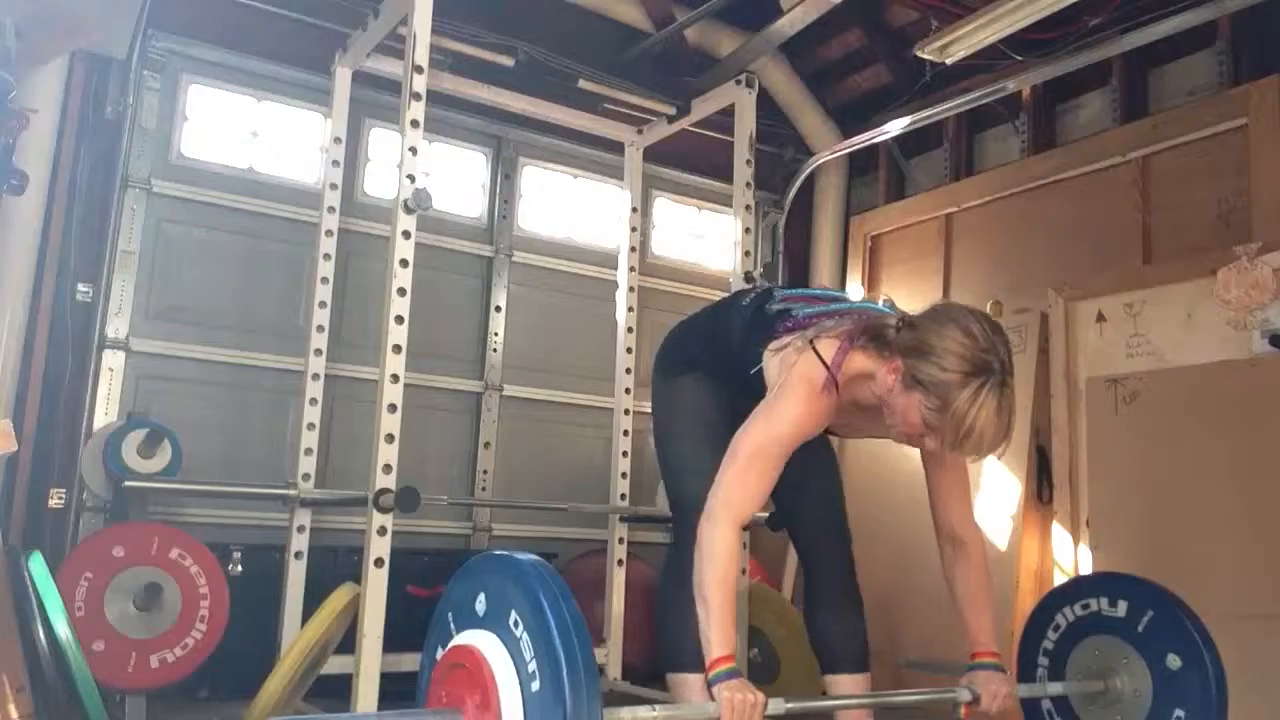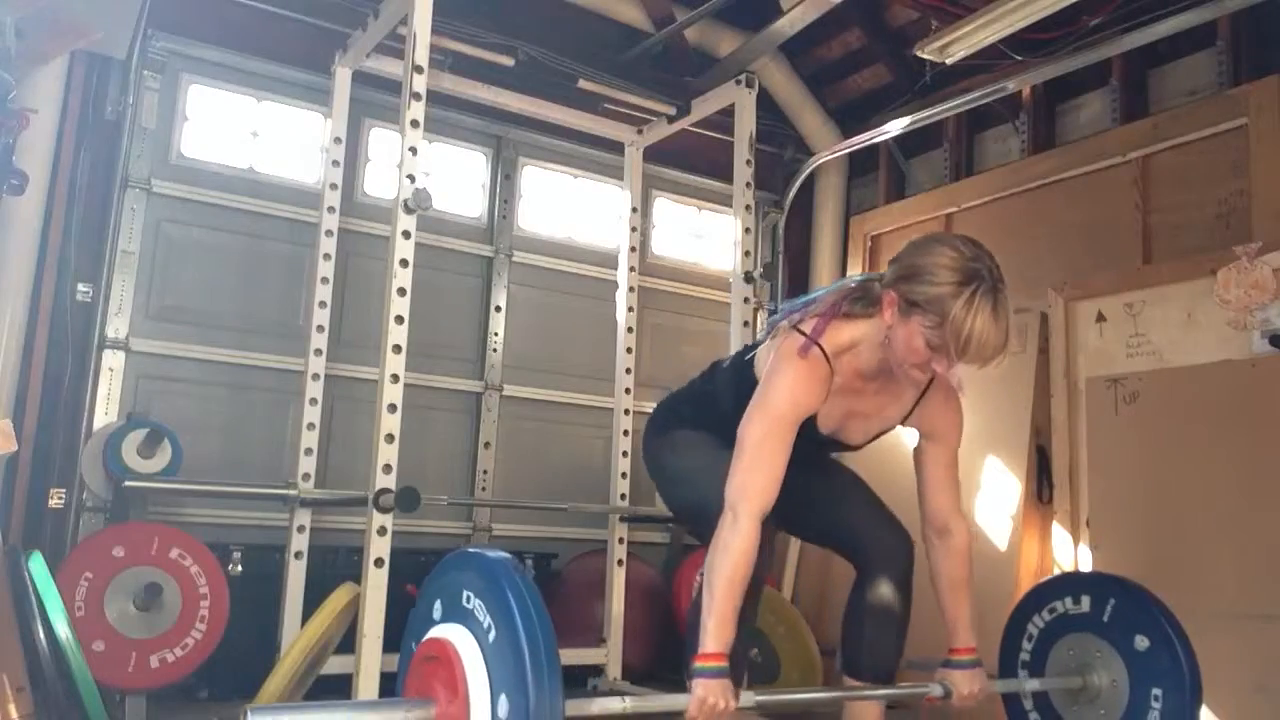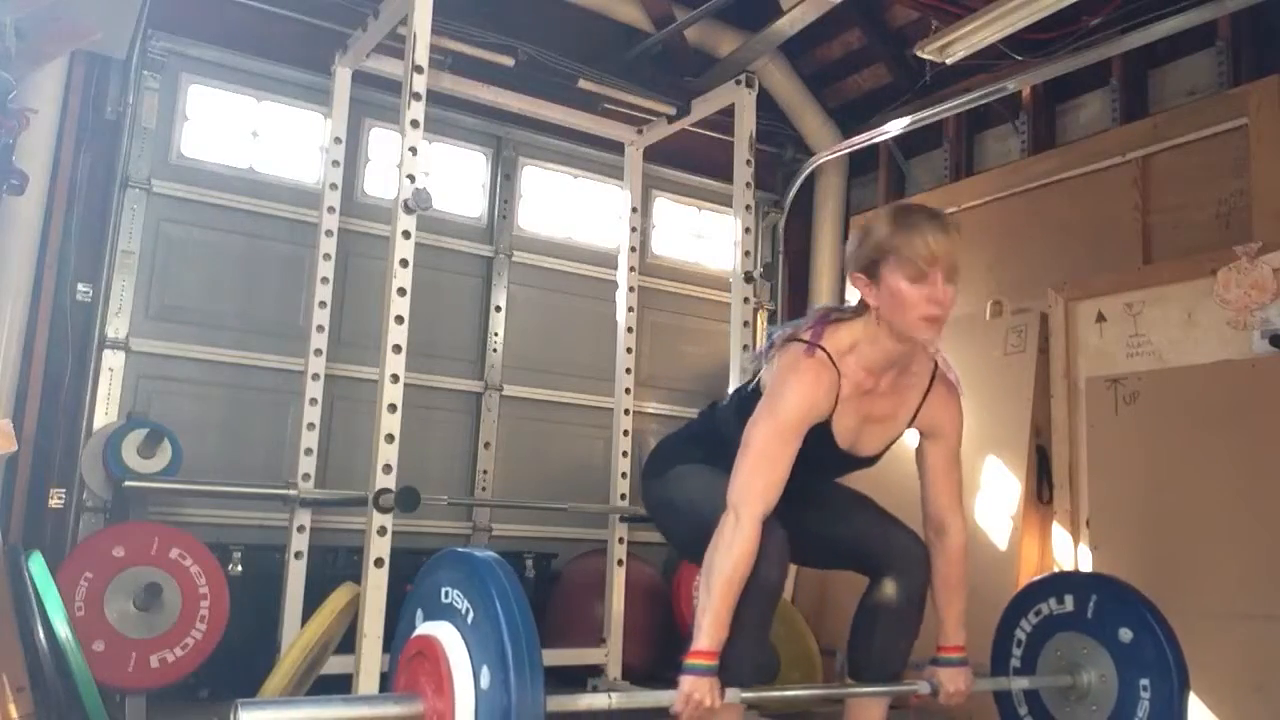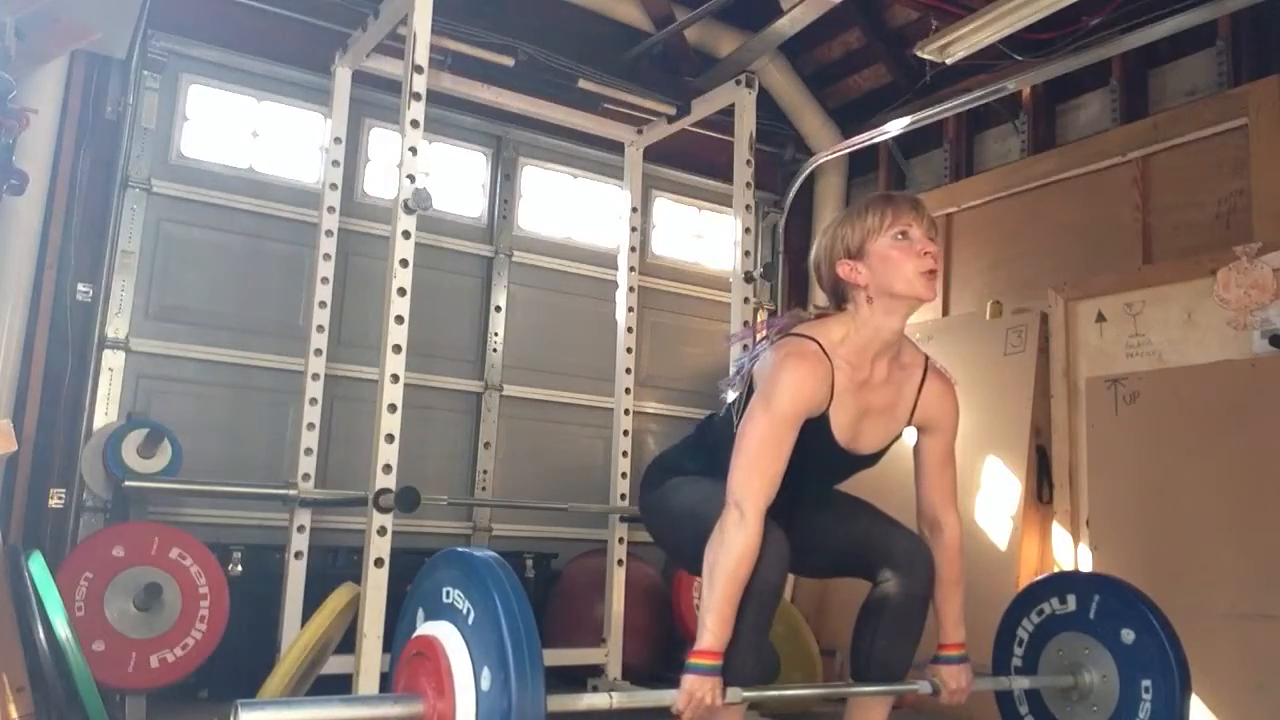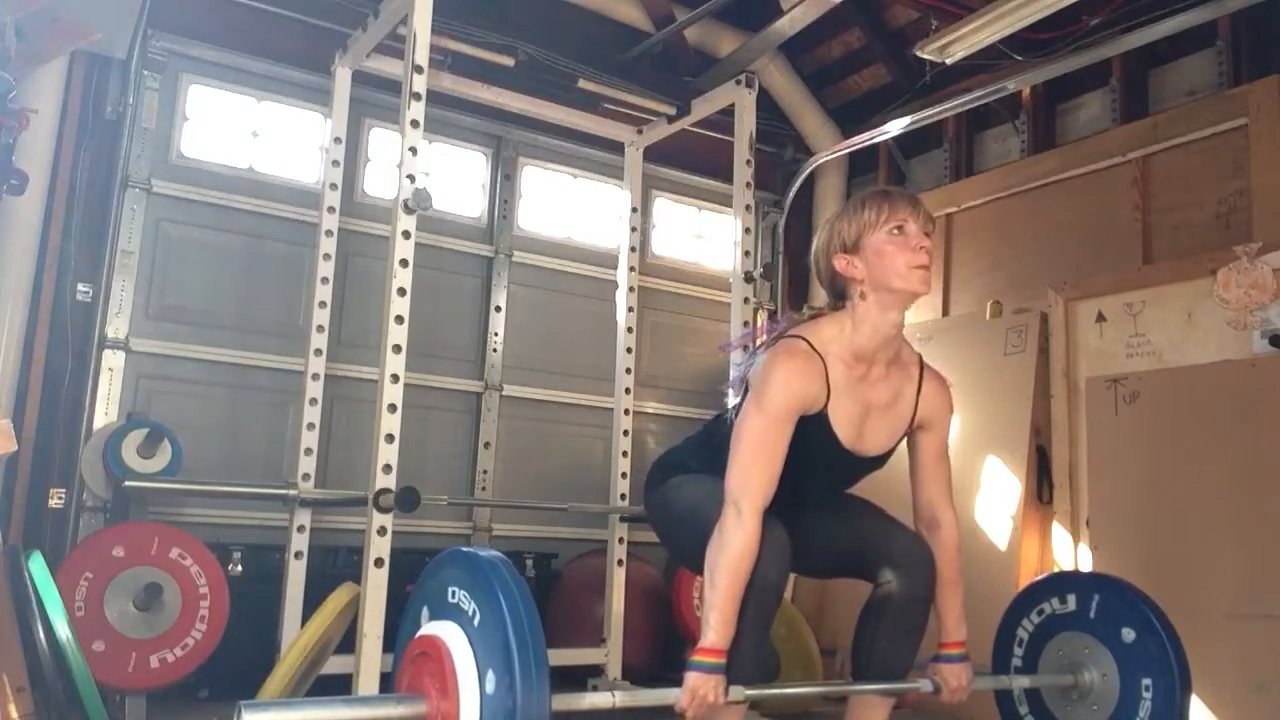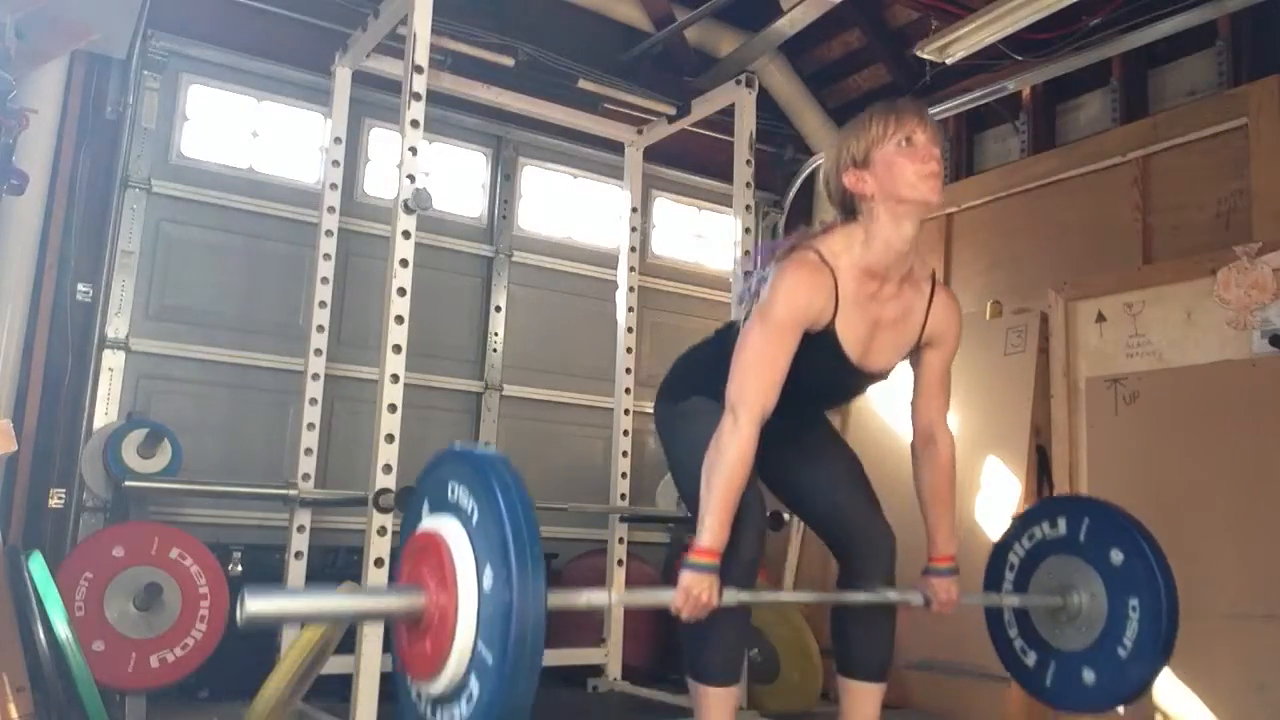
dt=0.7s
person 1, frame 1
left shoulder: (932, 393)
right shoulder: (815, 380)
left elbow: (960, 537)
right elbow: (720, 518)
left wrist: (986, 658)
right wrist: (722, 671)
left hip: (763, 385)
right hip: (700, 367)
left knee: (827, 545)
right knee: (700, 517)
person 1, frame 2
left shoulder: (935, 401)
right shoulder: (807, 360)
left elbow: (946, 527)
right elbow: (743, 513)
left wrist: (962, 653)
right wrist: (711, 663)
left hip: (793, 456)
right hip: (692, 436)
left knee: (888, 551)
right knee: (750, 542)
person 1, frame 3
left shoulder: (937, 396)
right shoulder: (811, 369)
left elbow: (946, 526)
right elbow: (744, 517)
left wrist: (952, 651)
right wrist: (701, 661)
left hip: (793, 487)
right hip: (691, 472)
left knee: (904, 557)
right knee: (763, 550)
person 1, frame 4
left shoulder: (931, 390)
right shoulder: (803, 364)
left elbow: (942, 522)
right elbow: (743, 514)
left wrist: (952, 649)
right wrist: (705, 658)
left hip: (793, 500)
right hip: (690, 486)
left knee: (907, 560)
right knee: (763, 553)
person 1, frame 5
left shoulder: (927, 390)
right shoulder: (797, 364)
left elbow: (937, 520)
right elbow: (741, 513)
left wrist: (952, 646)
right wrist: (709, 654)
left hip: (799, 505)
right hip: (695, 487)
left knee: (908, 560)
right knee: (763, 551)
person 1, frame 6
left shoulder: (936, 306)
right shoulder: (808, 277)
left elbow: (933, 437)
right elbow: (740, 422)
left wrist: (942, 561)
right wrist: (703, 556)
left hip: (796, 420)
right hip: (704, 402)
left knee: (873, 548)
right knee: (736, 548)
